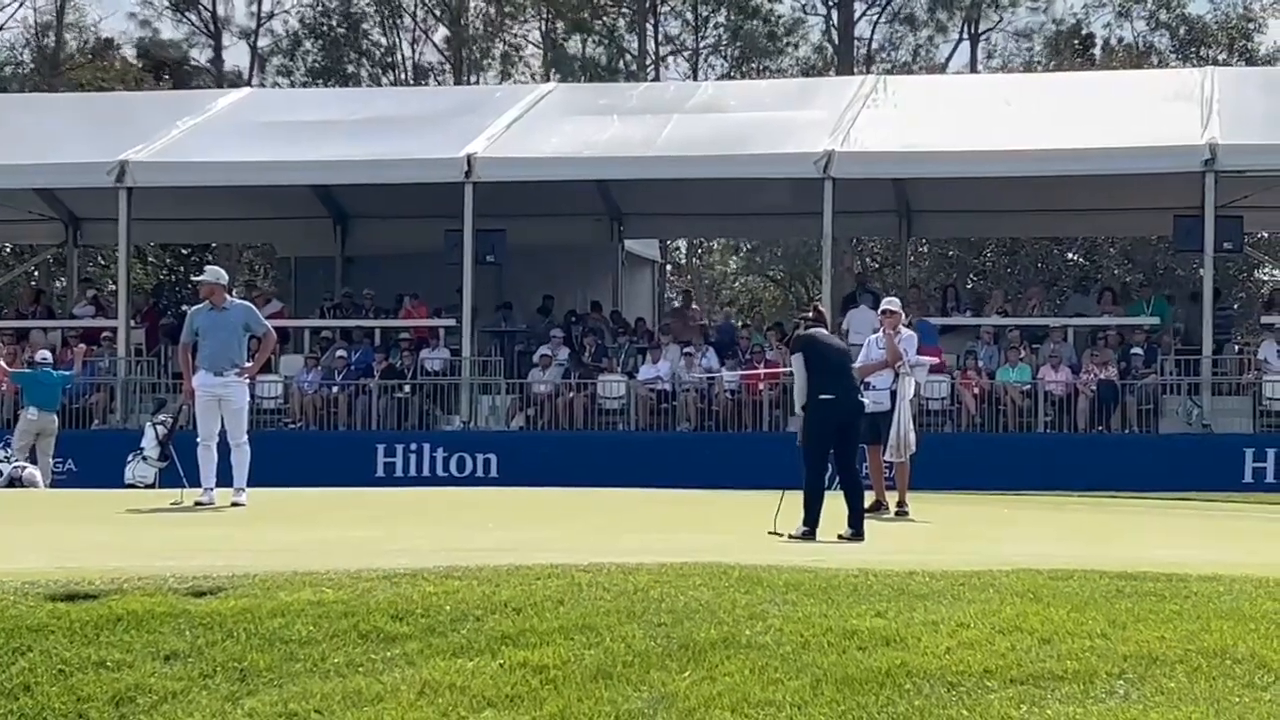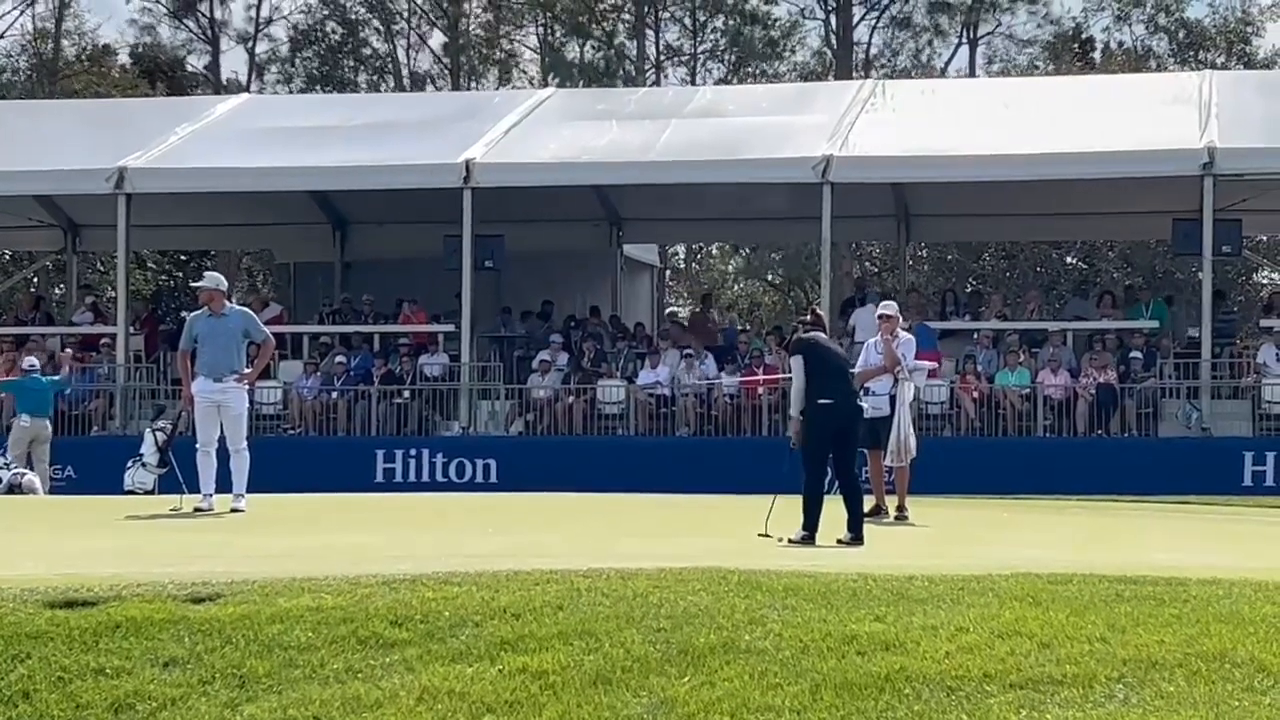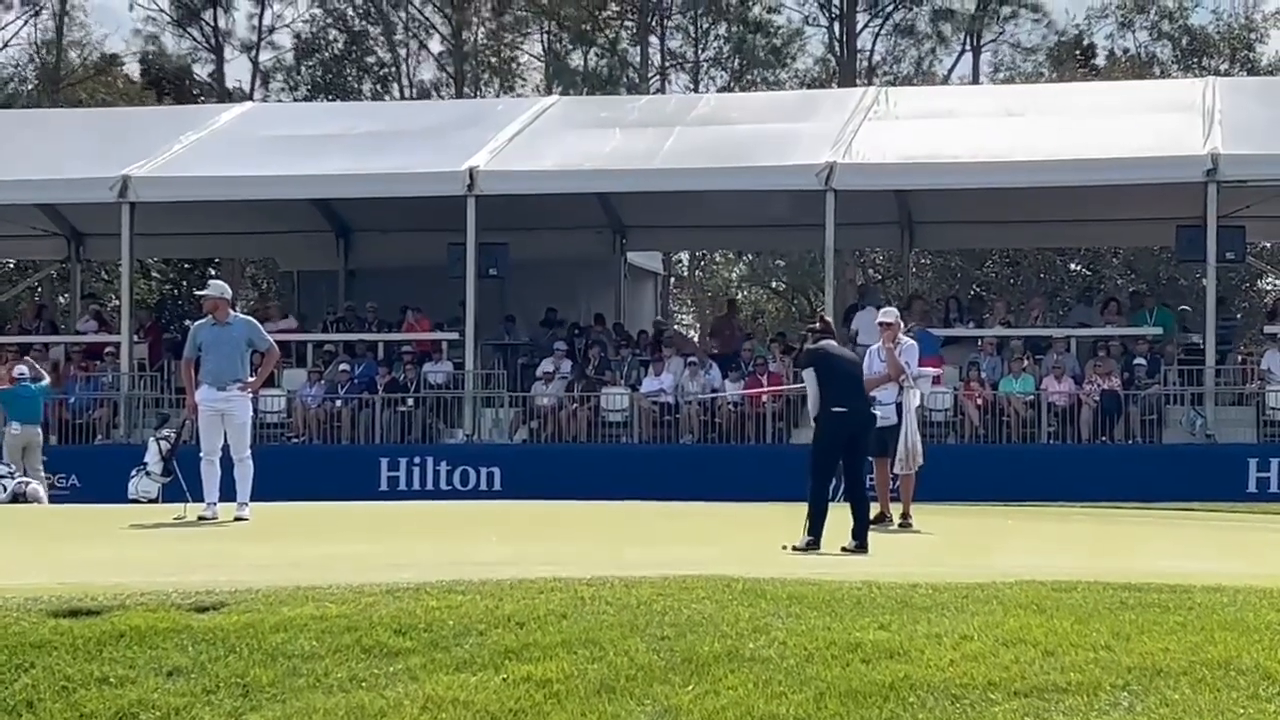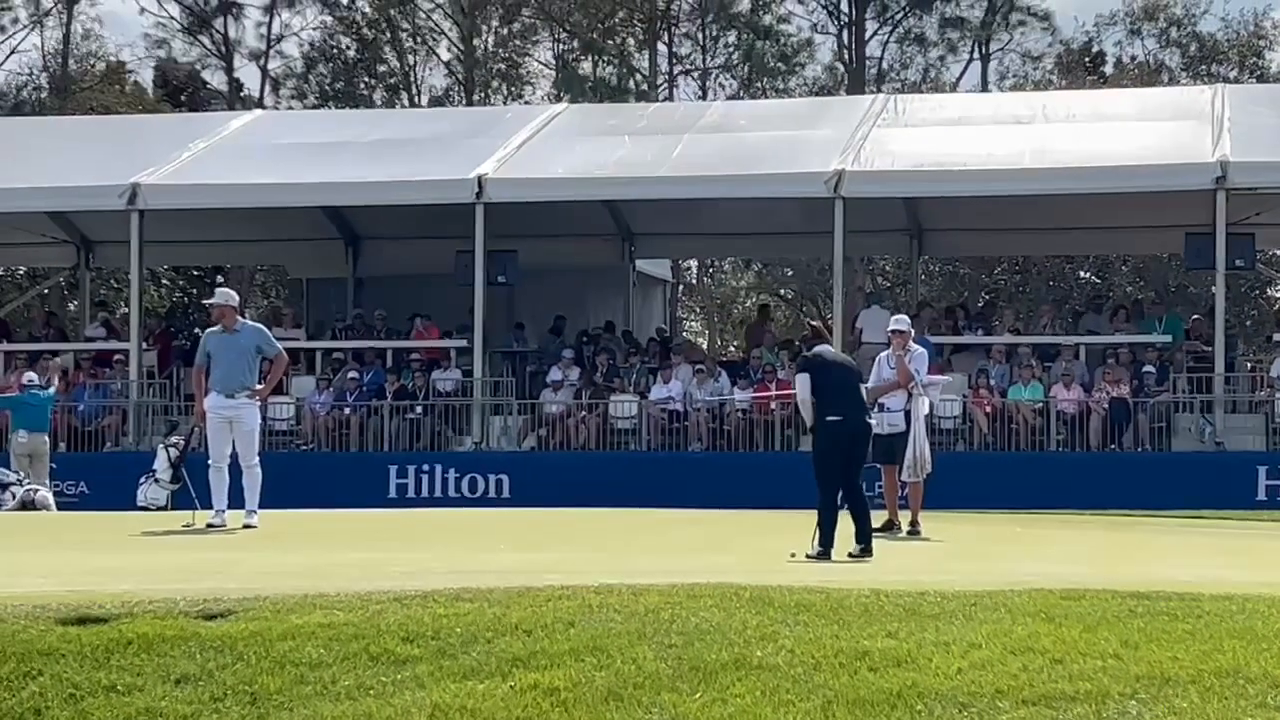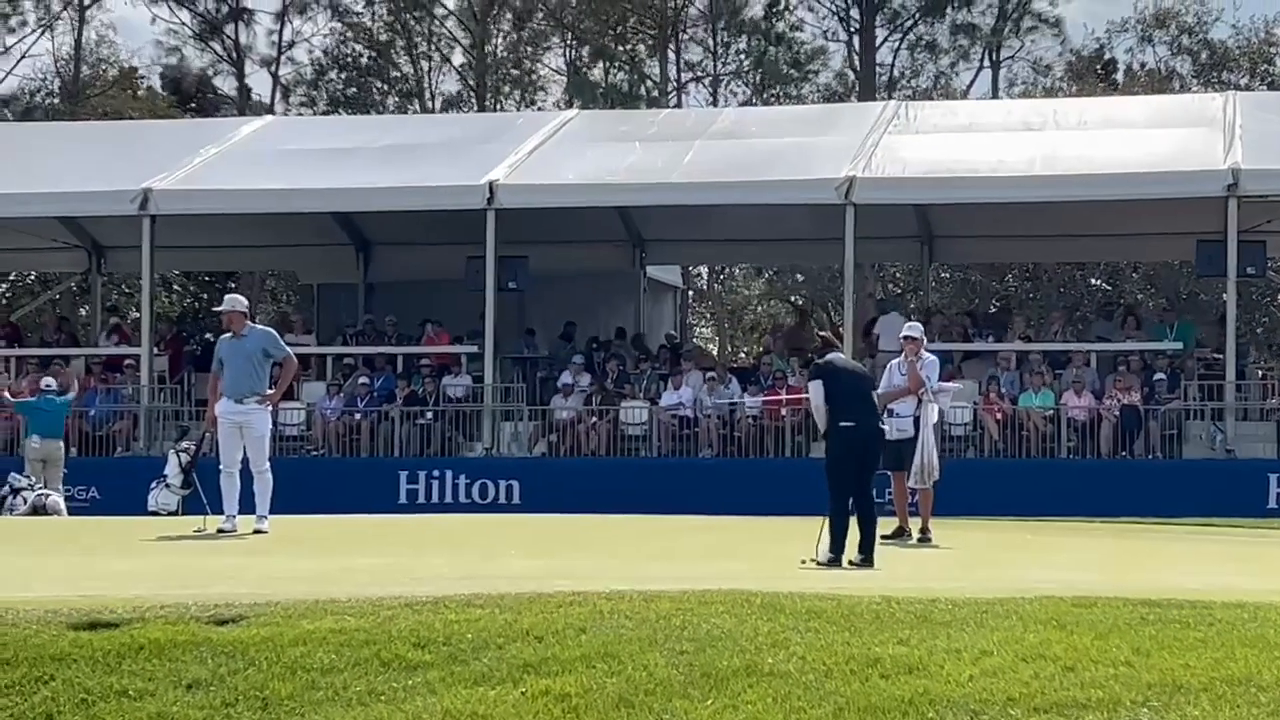
dt=0.5s
person 1, frame 1
left shoulder: (243, 309)
right shoulder: (196, 313)
left elbow: (269, 336)
right elbow: (185, 347)
left wrist: (255, 366)
right wrist: (187, 380)
left hip: (234, 380)
right hip: (204, 380)
left knee: (238, 439)
right knee: (206, 439)
left ankle: (239, 489)
right ankle: (207, 489)
person 1, frame 2
left shoulder: (242, 316)
right shoulder: (195, 320)
left elbow: (269, 342)
right elbow: (184, 353)
left wrist: (254, 372)
right wrist: (187, 386)
left hip: (233, 386)
right hip: (203, 387)
left knee: (237, 445)
right knee: (205, 445)
left ankle: (239, 496)
right ankle: (207, 495)
person 1, frame 3
left shoulder: (246, 324)
right shoulder: (199, 328)
left elbow: (272, 351)
right elbow: (188, 361)
left wrist: (258, 381)
right wrist: (190, 395)
left hip: (237, 395)
right hip: (207, 395)
left knee: (241, 453)
right knee: (209, 454)
left ankle: (243, 504)
right ankle: (210, 504)
person 1, frame 4
left shoulder: (255, 331)
right shoulder: (209, 336)
left elbow: (281, 358)
right elbow: (199, 369)
left wrist: (266, 389)
right wrist: (199, 401)
left hip: (245, 402)
right hip: (216, 402)
left knee: (249, 460)
right knee: (217, 461)
left ankle: (251, 512)
right ankle: (219, 512)
person 1, frame 5
left shoulder: (264, 335)
right shoulder: (223, 342)
left elbow: (291, 362)
right elbow: (215, 375)
left wrist: (277, 394)
right wrist: (211, 406)
left hip: (255, 408)
right hip: (227, 408)
left knee: (260, 466)
right knee: (228, 467)
left ankle: (262, 517)
right ankle: (230, 516)
person 2, frame 1
left shoulder: (801, 340)
right shoulder: (840, 344)
left elbow: (801, 383)
left wrist: (801, 415)
left hip: (823, 405)
right hip: (851, 404)
left knee: (815, 467)
right knee: (848, 466)
left ankle: (809, 527)
right ankle: (856, 527)
person 2, frame 2
left shoulder: (800, 342)
right shoulder: (837, 348)
left elbow: (799, 384)
left wrist: (795, 418)
left hip: (822, 409)
right hip: (850, 408)
left knee: (814, 472)
right knee: (847, 471)
left ankle: (808, 531)
right ankle: (855, 531)
person 2, frame 3
left shoulder: (811, 353)
right shoulder: (850, 355)
left elbow: (814, 394)
right elbow: (860, 388)
left wrist: (817, 420)
left hip: (835, 417)
right hip: (863, 416)
left knee: (820, 478)
right knee: (856, 478)
left ankle: (813, 537)
right ankle: (860, 539)
person 2, frame 4
left shoulder: (807, 360)
right shoulder: (849, 362)
left elbow: (803, 398)
right elbow: (860, 396)
left wrist: (812, 425)
left hip: (831, 425)
right hip: (860, 424)
left knee: (828, 488)
right knee: (853, 484)
left ankle: (824, 547)
right ankle: (863, 543)
person 2, frame 5
left shoulder: (820, 367)
right shoulder: (861, 369)
left elbow: (818, 405)
right elbow: (873, 402)
left wrist: (826, 432)
left hip: (844, 432)
right hip: (873, 431)
left knee: (839, 494)
right knee: (864, 492)
left ankle: (835, 553)
right ankle: (865, 553)
person 3, frame 1
left shoulder: (908, 337)
right shoulder: (872, 340)
left elbow: (897, 360)
right elbow: (860, 370)
left wrist: (889, 334)
right wrist: (884, 363)
left hip: (893, 400)
right hip: (870, 400)
right knee: (872, 451)
left ankle: (902, 502)
right ankle: (880, 500)
person 3, frame 2
left shoulder: (906, 340)
right shoulder: (870, 344)
left elbow: (895, 365)
right elbow: (859, 376)
left wrist: (887, 339)
right wrist: (883, 368)
left hip: (893, 405)
right hip: (870, 405)
right knee: (873, 456)
left ankle: (902, 506)
right ankle: (880, 504)
person 3, frame 3
left shoulder: (909, 346)
right shoulder: (873, 351)
left elbow: (899, 374)
left wrist: (889, 346)
right wrist: (887, 377)
left hip: (898, 412)
right hip: (876, 413)
right knee: (879, 464)
left ankle: (906, 513)
right ankle: (884, 512)
person 3, frame 4
left shoulder: (919, 354)
right shoulder: (882, 358)
left elbow: (908, 381)
right elbow: (871, 391)
left wrist: (899, 354)
right wrist: (896, 384)
left hip: (907, 420)
right hip: (883, 421)
right knee: (888, 471)
left ankle: (914, 521)
right ankle: (893, 520)
person 3, frame 5
left shoulder: (930, 362)
right shoulder: (893, 365)
left elbow: (918, 387)
right elbow: (881, 397)
left wrist: (912, 359)
right wrist: (906, 390)
left hip: (916, 426)
right hip: (893, 427)
right knee: (897, 478)
left ankle: (925, 528)
right ankle: (903, 527)
